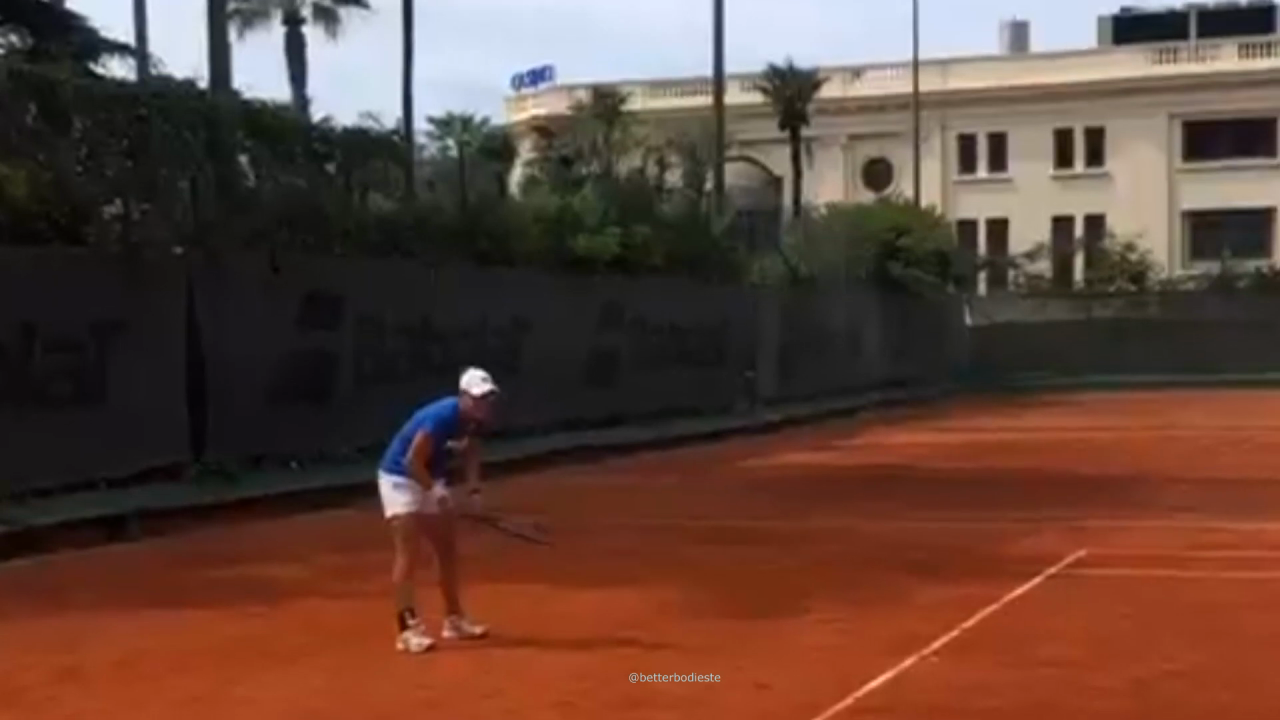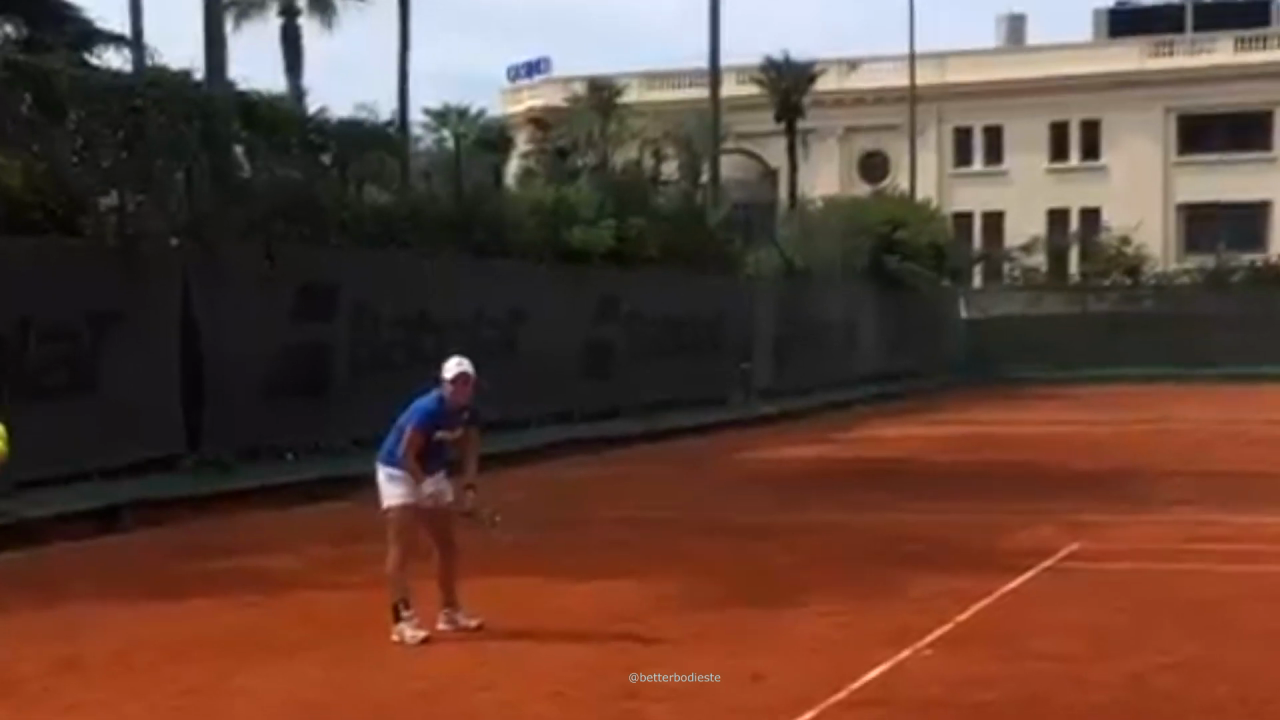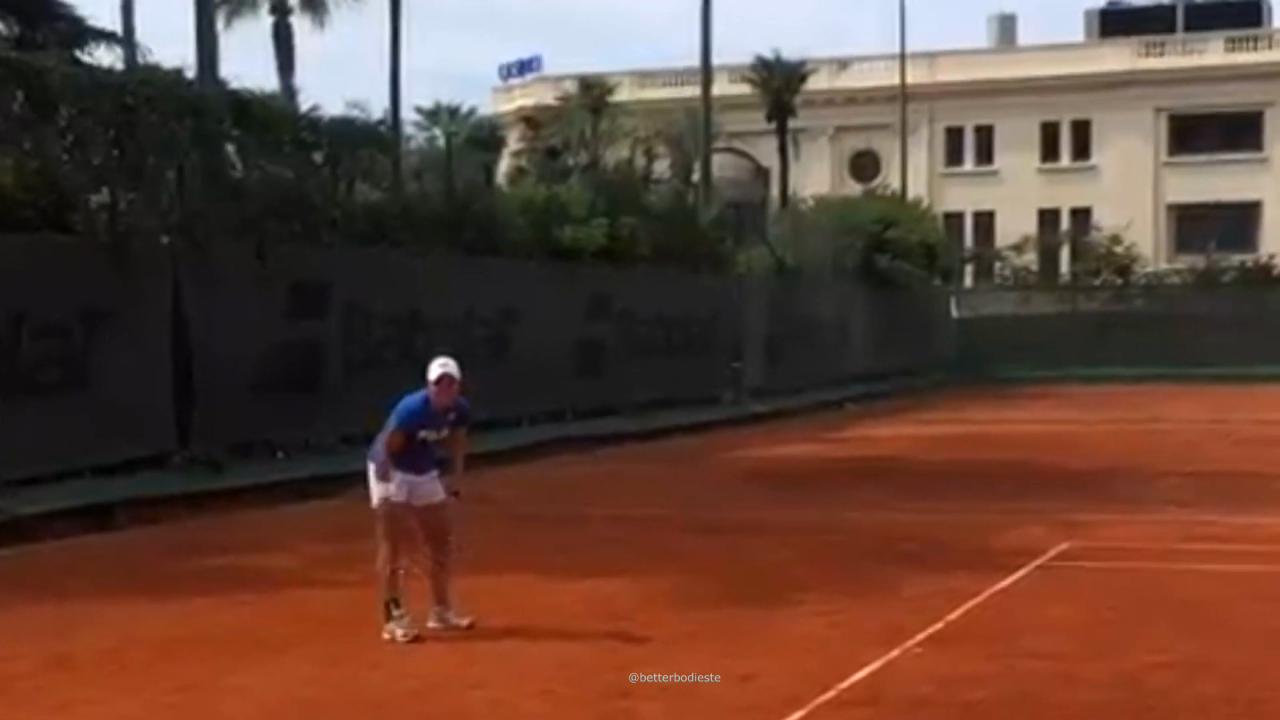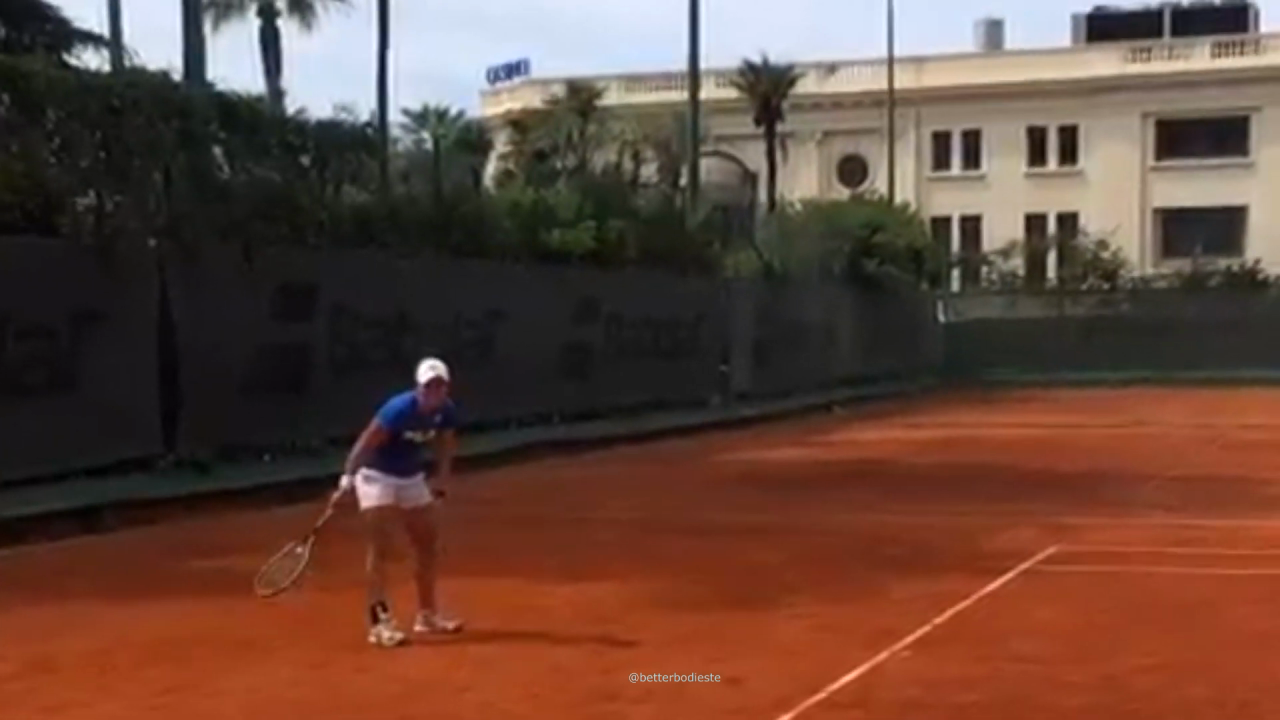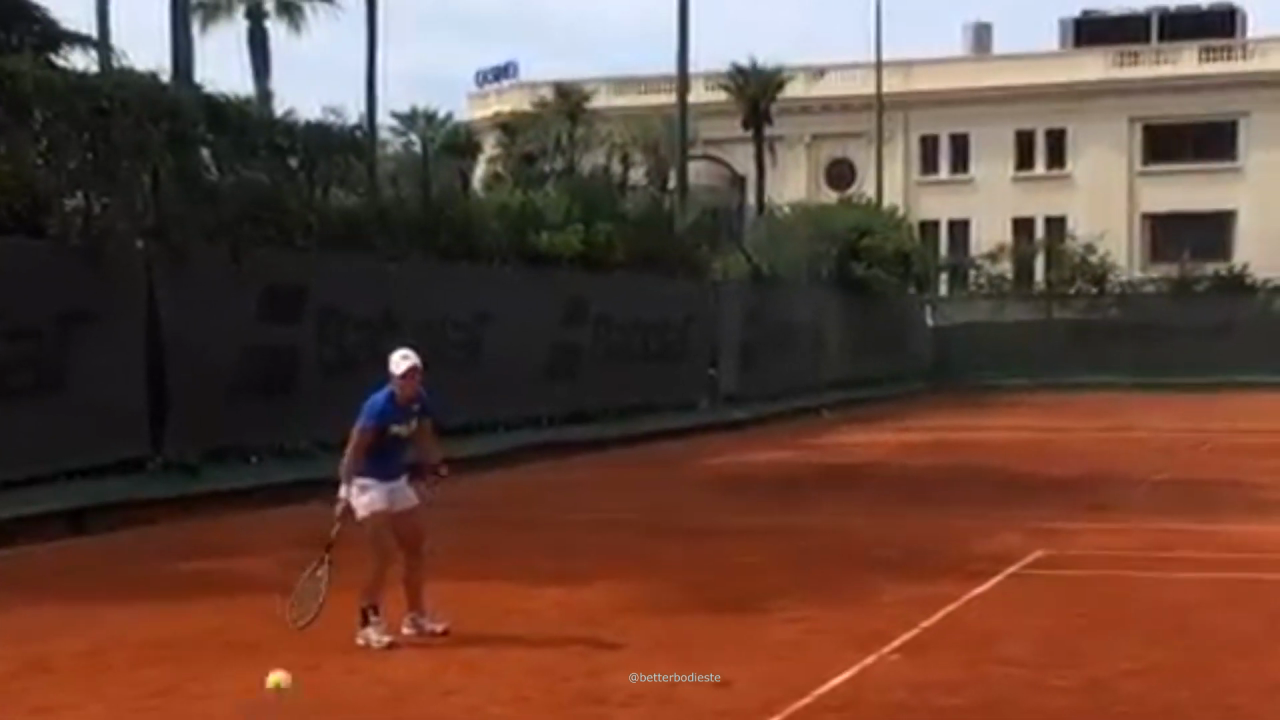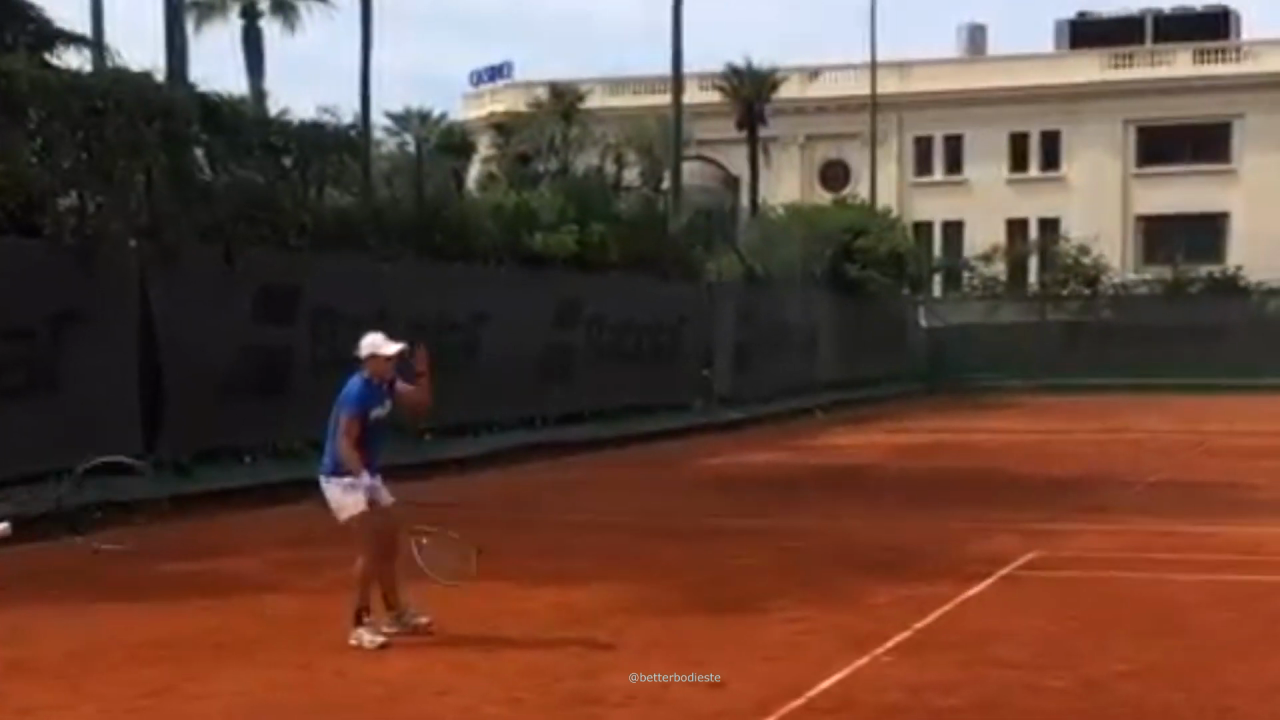
dt=0.3s
person 1, frame 1
left shoulder: (473, 419)
right shoulder: (441, 416)
left elbow: (469, 456)
right elbow: (413, 461)
left wrist: (474, 490)
right wrist: (438, 493)
left hip: (431, 481)
right hip: (401, 479)
left knee: (448, 550)
right knee: (408, 553)
left ankle: (454, 619)
right ankle: (408, 629)
person 1, frame 2
left shoulder: (467, 410)
right shoulder: (428, 409)
left elbow: (468, 446)
right elbow: (405, 455)
left wrist: (469, 484)
right wrist: (428, 489)
left hip: (432, 474)
right hip: (398, 472)
left knee: (448, 543)
right knee: (401, 545)
left ankle: (449, 612)
right ankle: (403, 620)
person 1, frame 3
left shoulder: (459, 409)
right shoulder: (411, 409)
left elbow: (457, 449)
right elbow: (384, 451)
left wrist: (452, 487)
right wrist: (383, 493)
left hip: (425, 474)
right hip: (391, 472)
left knee: (442, 542)
right knee: (392, 544)
left ankle: (441, 611)
right ankle: (394, 618)
person 1, frame 4
left shoulder: (446, 411)
right shoulder: (398, 409)
left elbow: (444, 449)
right elbow: (363, 445)
right wrist: (346, 482)
left hip: (412, 477)
right hip: (376, 474)
left knee: (428, 544)
right knee: (380, 546)
left ankle: (427, 614)
right ankle: (380, 621)
person 1, frame 5
left shoulder: (420, 399)
right shoulder: (379, 407)
left elbow: (422, 437)
right elbow: (353, 450)
left wrist: (435, 465)
right wrist: (346, 493)
left hip: (396, 480)
right hip: (365, 482)
left knee: (415, 546)
right knee: (381, 551)
left ankle: (416, 616)
right ankle: (368, 624)
person 1, frame 6
left shoulder: (386, 383)
right shoulder: (356, 393)
left elbow: (420, 403)
right elbow: (345, 444)
left wrist: (421, 373)
right wrist: (365, 485)
left hip: (368, 476)
right hip: (343, 478)
left knee: (389, 542)
right knee: (371, 549)
left ankle: (396, 614)
right ankle: (361, 625)
